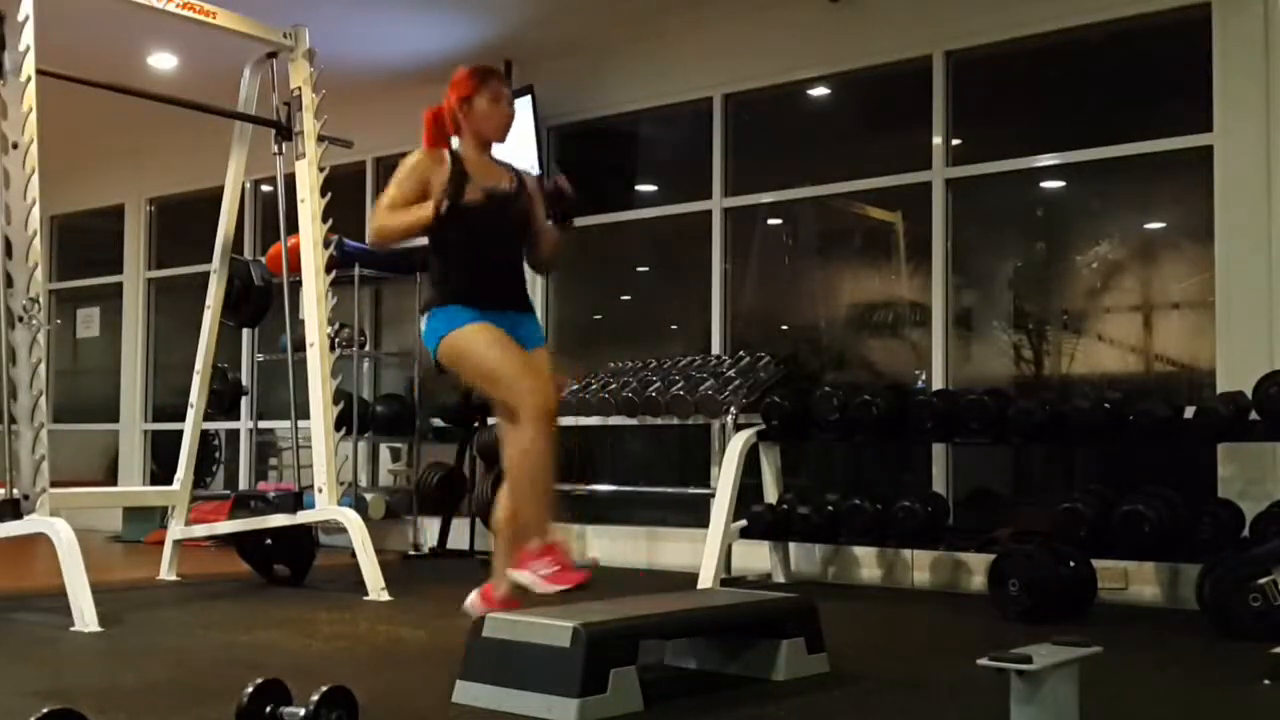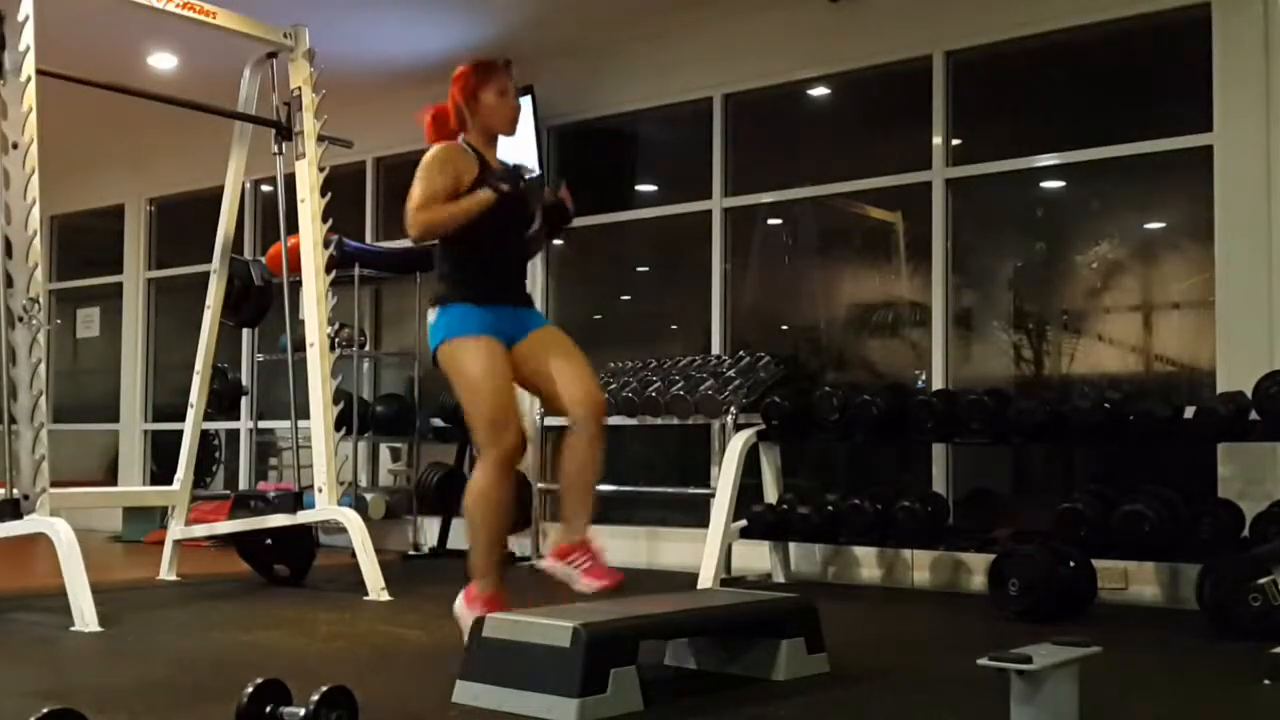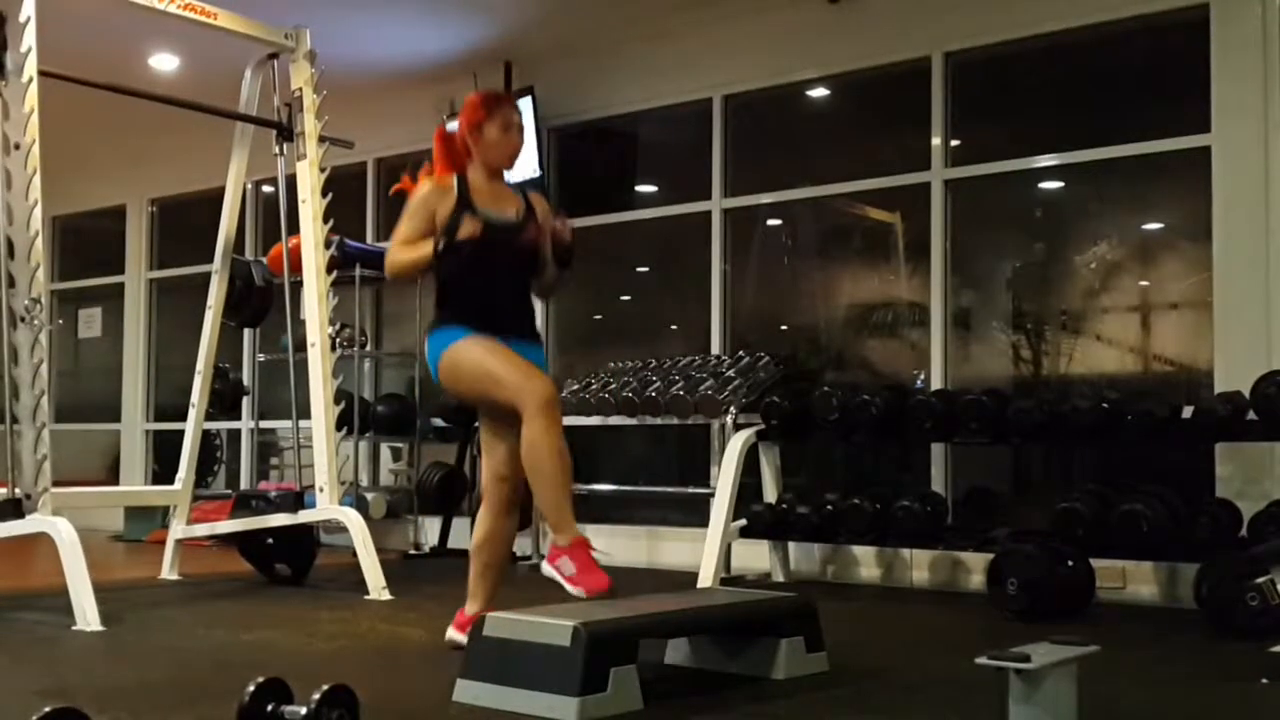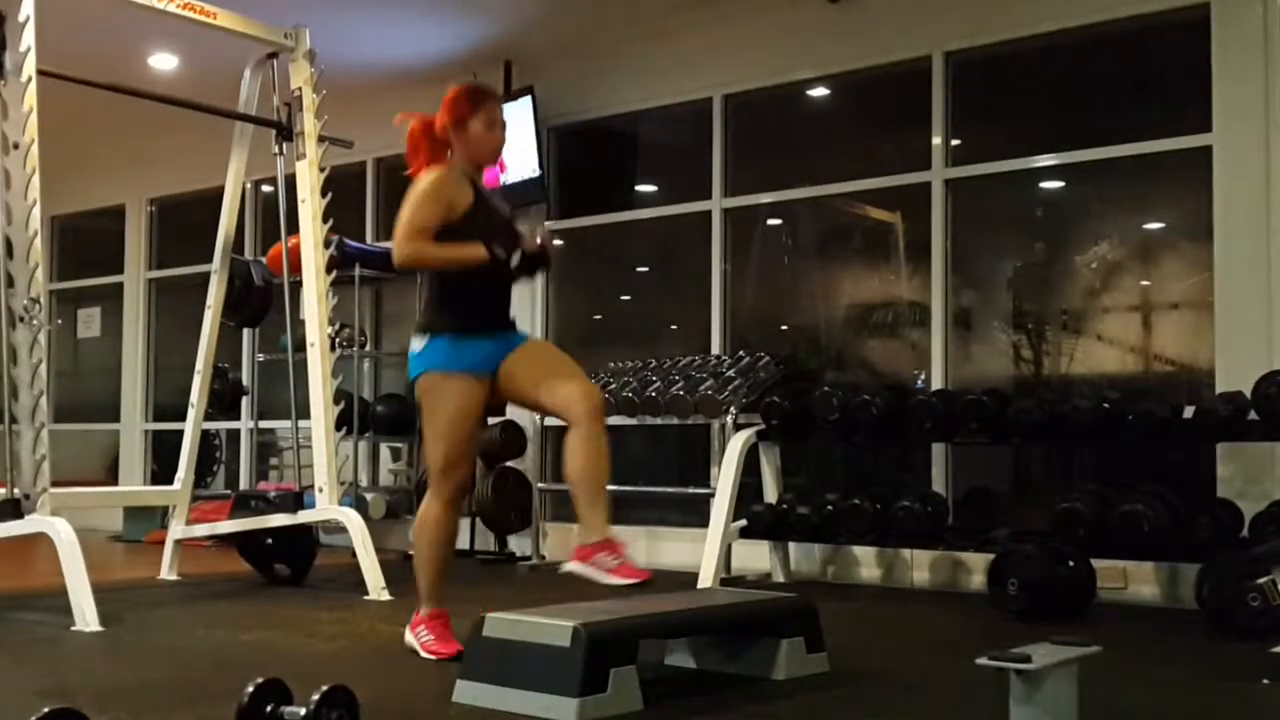
dt=0.4s
person 1, frame 1
left shoulder: (520, 181)
right shoulder: (429, 164)
left elbow: (542, 260)
right elbow: (378, 230)
left wrist: (555, 218)
right wrist: (439, 207)
left hip: (516, 318)
right hip: (457, 315)
right knee: (537, 402)
left ankle: (497, 591)
right ankle: (535, 546)
person 1, frame 2
left shoulder: (510, 175)
right shoulder: (449, 157)
right elbow: (418, 225)
left wrist: (549, 223)
right wrist: (491, 195)
left hip: (518, 312)
right hip: (466, 315)
left knee: (589, 401)
right knee: (501, 447)
left ankle: (572, 544)
right ankle: (482, 593)
person 1, frame 3
left shoulder: (532, 204)
right shoulder: (439, 192)
left elbow: (543, 286)
right elbow: (395, 263)
left wrist: (553, 252)
right wrist: (443, 245)
left hip: (520, 343)
right hip: (459, 336)
left knee: (504, 489)
right knee: (540, 395)
left ankle: (472, 617)
right ankle: (566, 546)
person 1, frame 4
left shoulder: (486, 194)
right shoulder: (439, 181)
right elbow: (403, 250)
left wrist: (523, 260)
right wrist: (486, 252)
left hip: (501, 338)
right hip: (450, 343)
left knee: (586, 404)
right knee: (449, 482)
left ankle: (594, 542)
right ankle: (427, 615)
